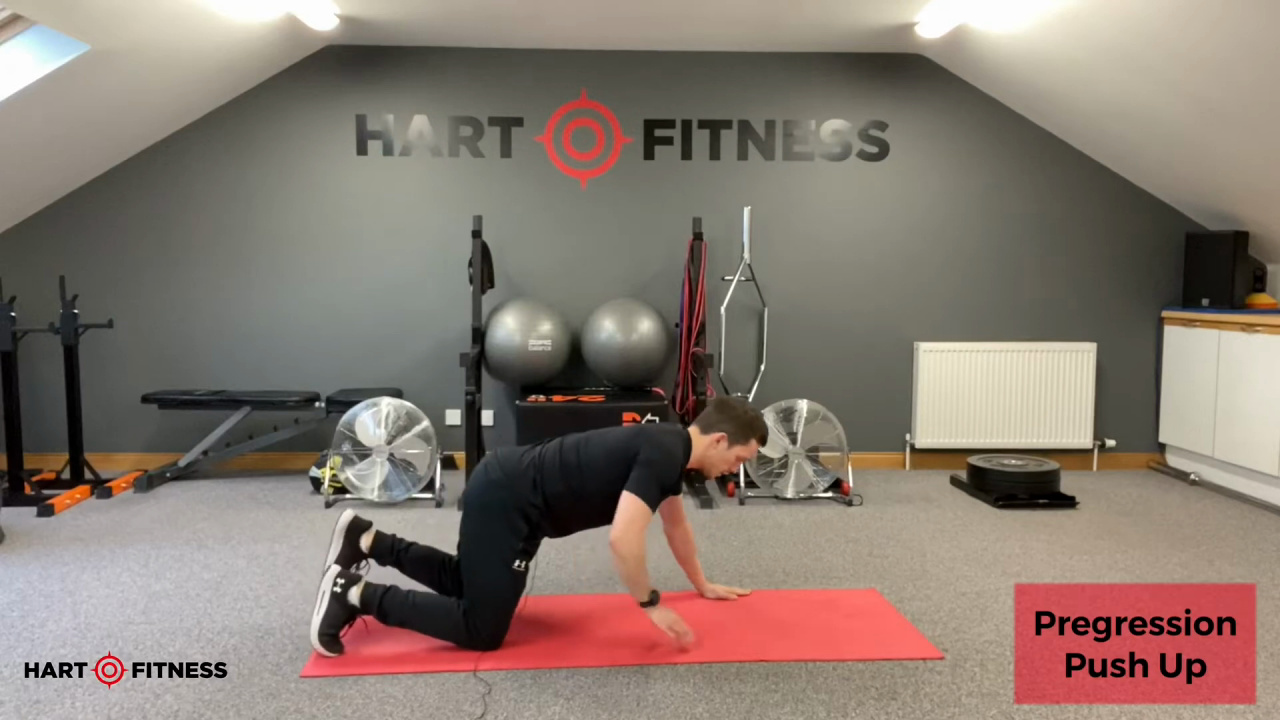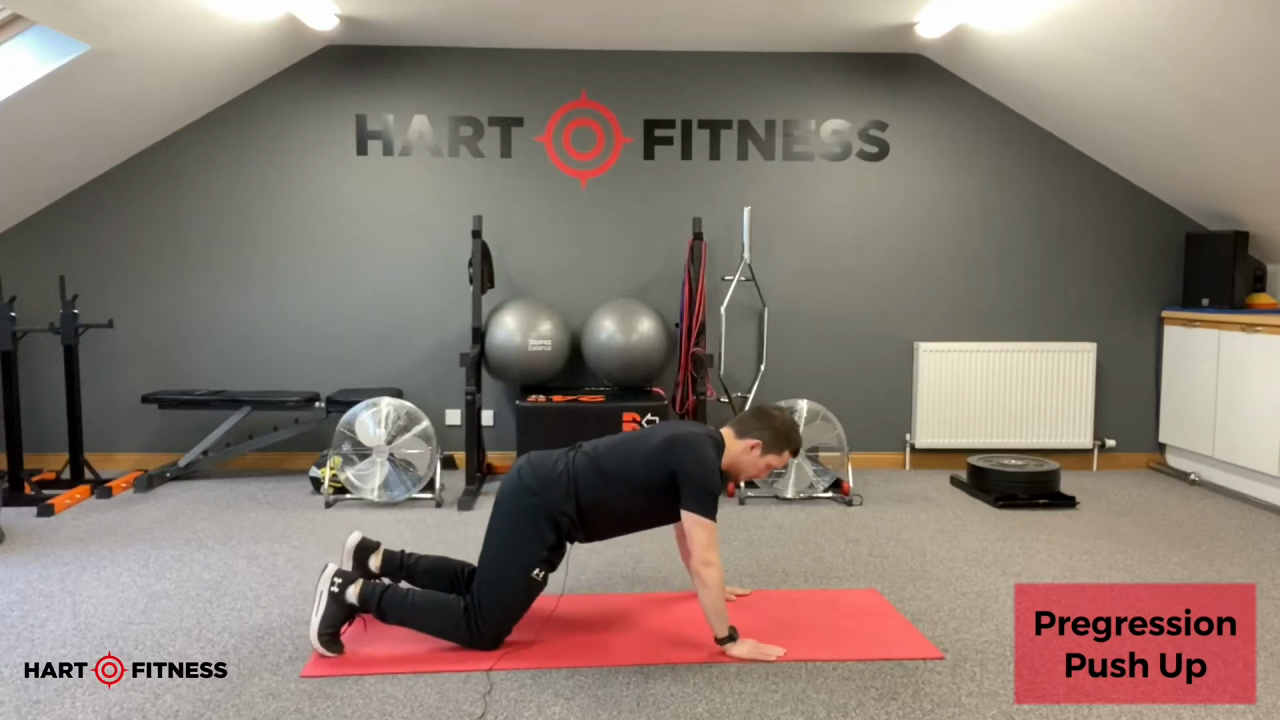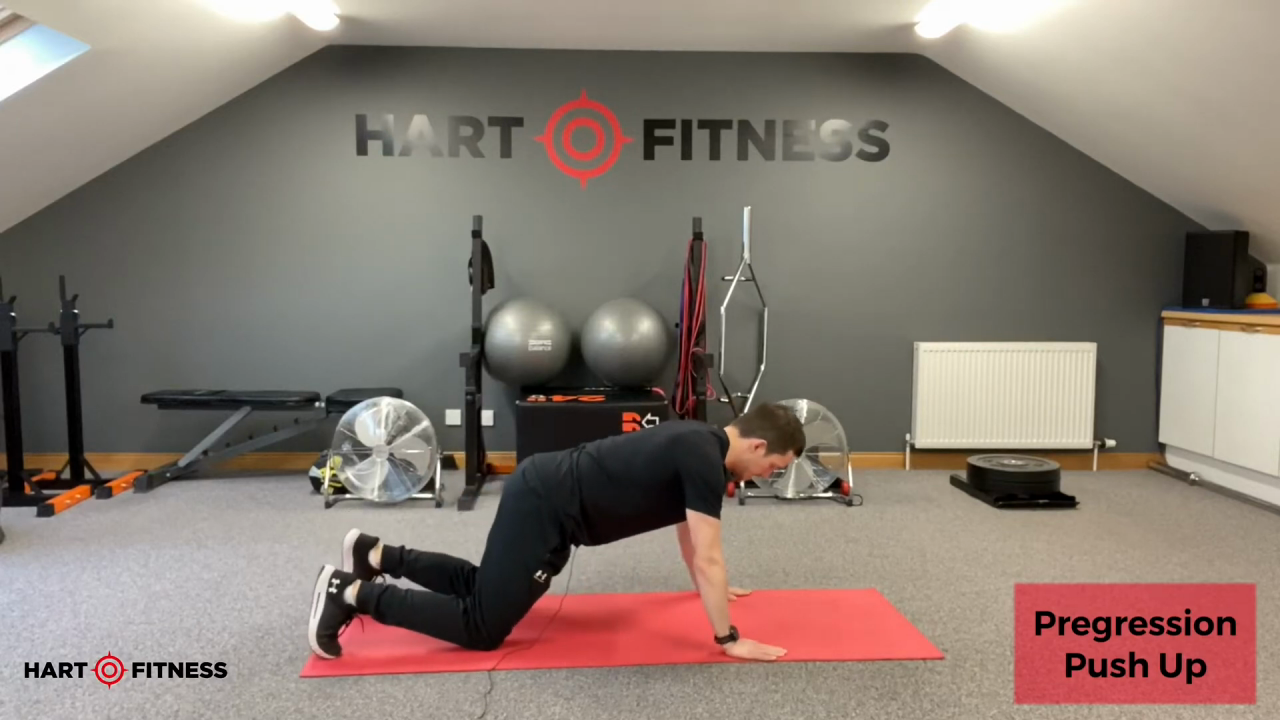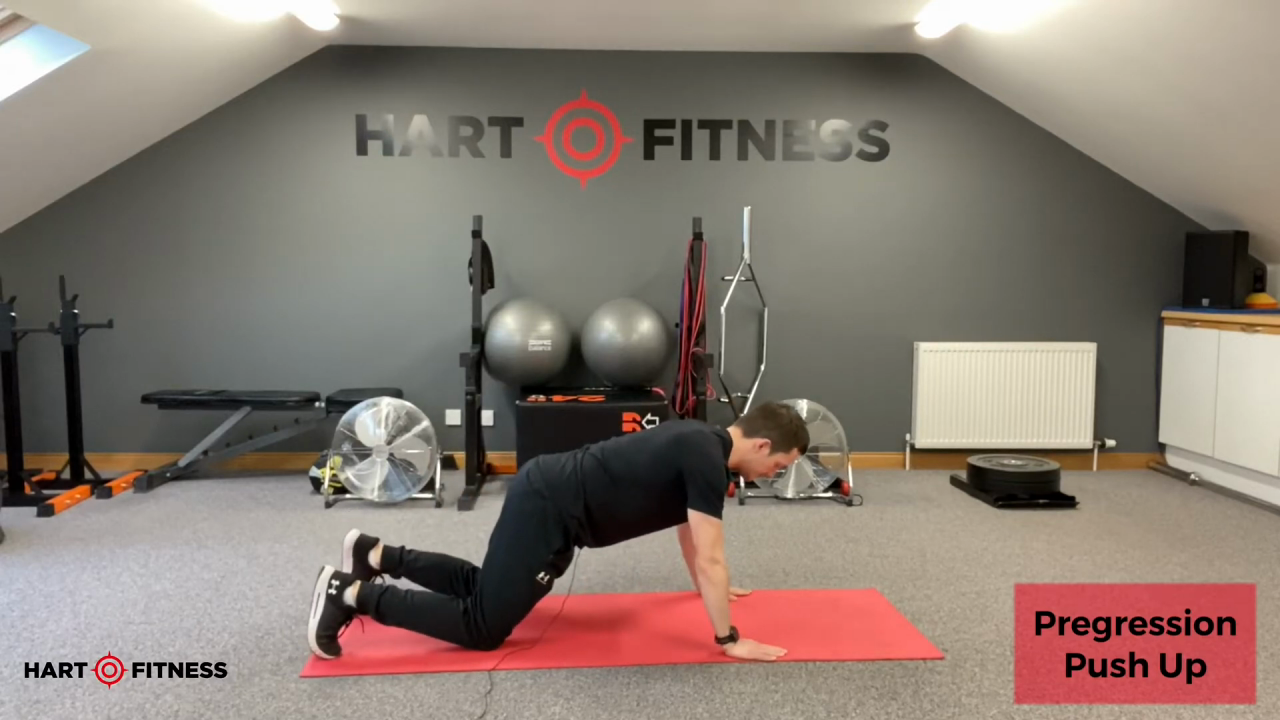
dt=0.7s
person 1, frame 1
left shoulder: (670, 446)
right shoulder: (664, 455)
left elbow: (675, 524)
right elbow: (623, 537)
left wrist: (703, 585)
right wrist: (652, 604)
left hip: (506, 487)
right hip: (506, 499)
left knee: (467, 585)
right knee: (481, 629)
left ankle: (366, 539)
right ankle: (354, 593)
person 1, frame 2
left shoulder: (696, 443)
right shoulder: (701, 461)
left elbow: (685, 532)
right elbow: (704, 560)
left wrist: (710, 587)
right wrist: (728, 640)
left hip: (538, 489)
right hip: (539, 504)
left knee: (486, 588)
right knee: (482, 627)
left ankle: (376, 560)
right ankle: (352, 591)
person 1, frame 3
left shoulder: (699, 442)
right shoulder: (705, 461)
left elbow: (687, 530)
right elbow: (709, 558)
left wrist: (709, 587)
right wrist: (729, 639)
left hip: (542, 493)
right hip: (543, 507)
left knee: (484, 587)
right knee: (482, 627)
left ankle: (375, 555)
right ankle: (350, 592)
person 1, frame 4
left shoulder: (701, 442)
right shoulder: (707, 461)
left elbow: (688, 530)
right elbow: (710, 558)
left wrist: (709, 587)
right wrist: (729, 639)
left hip: (546, 494)
right hip: (547, 510)
left knee: (486, 589)
right knee: (483, 626)
left ankle: (376, 556)
right ankle: (350, 594)
